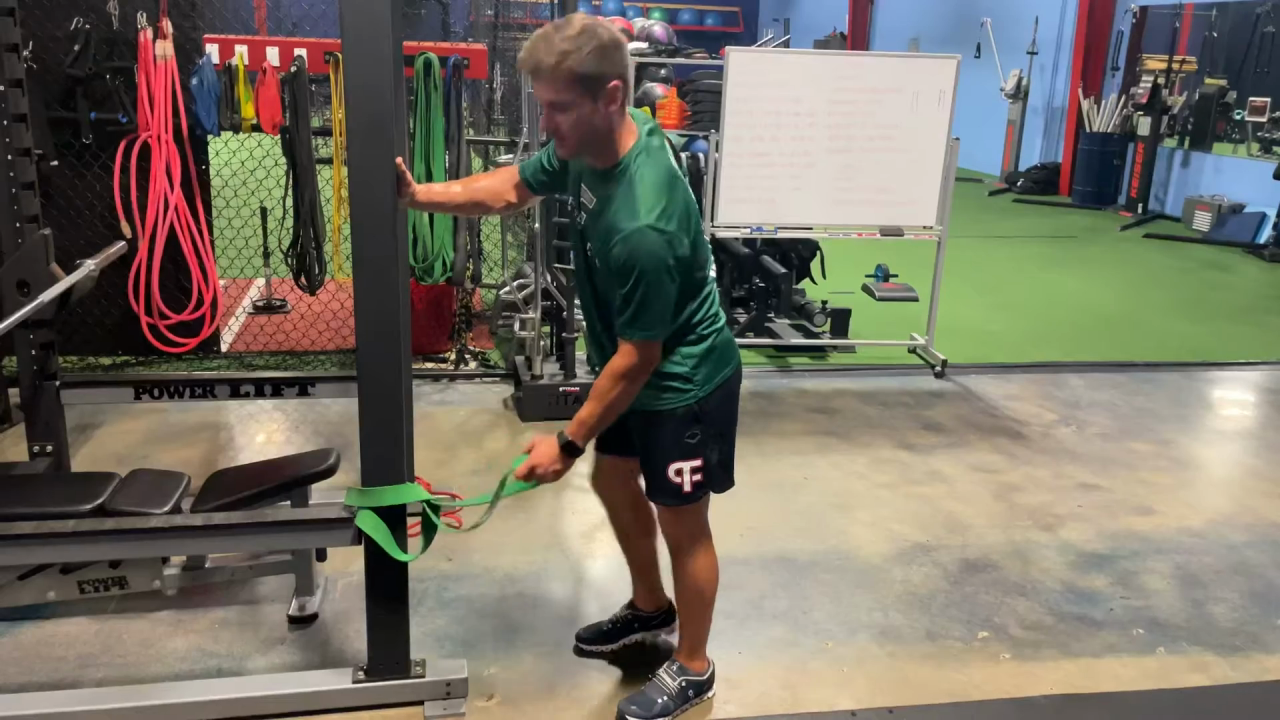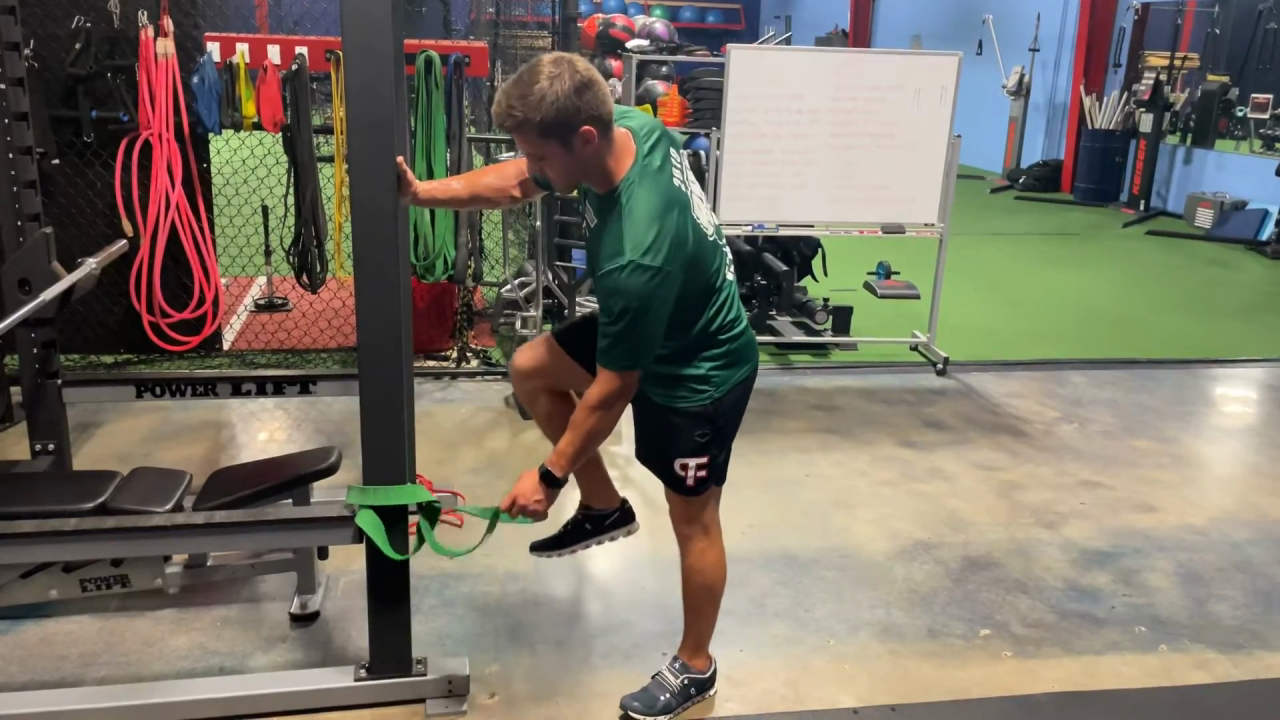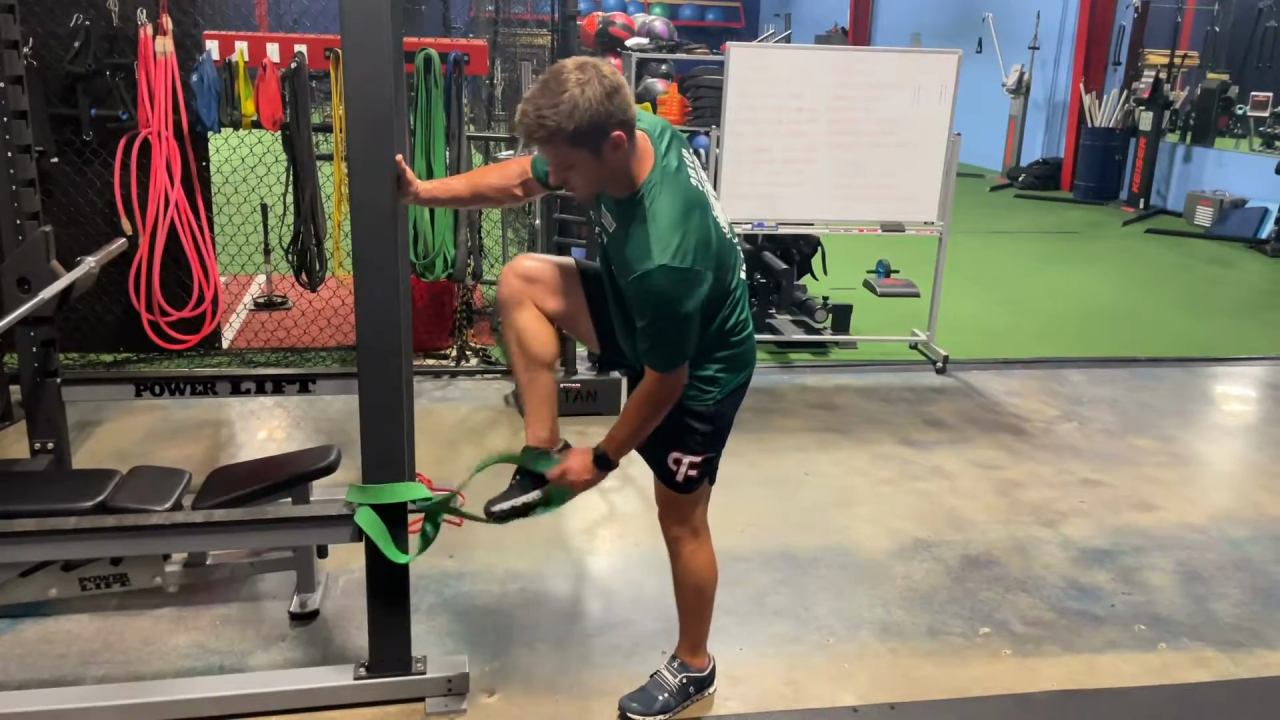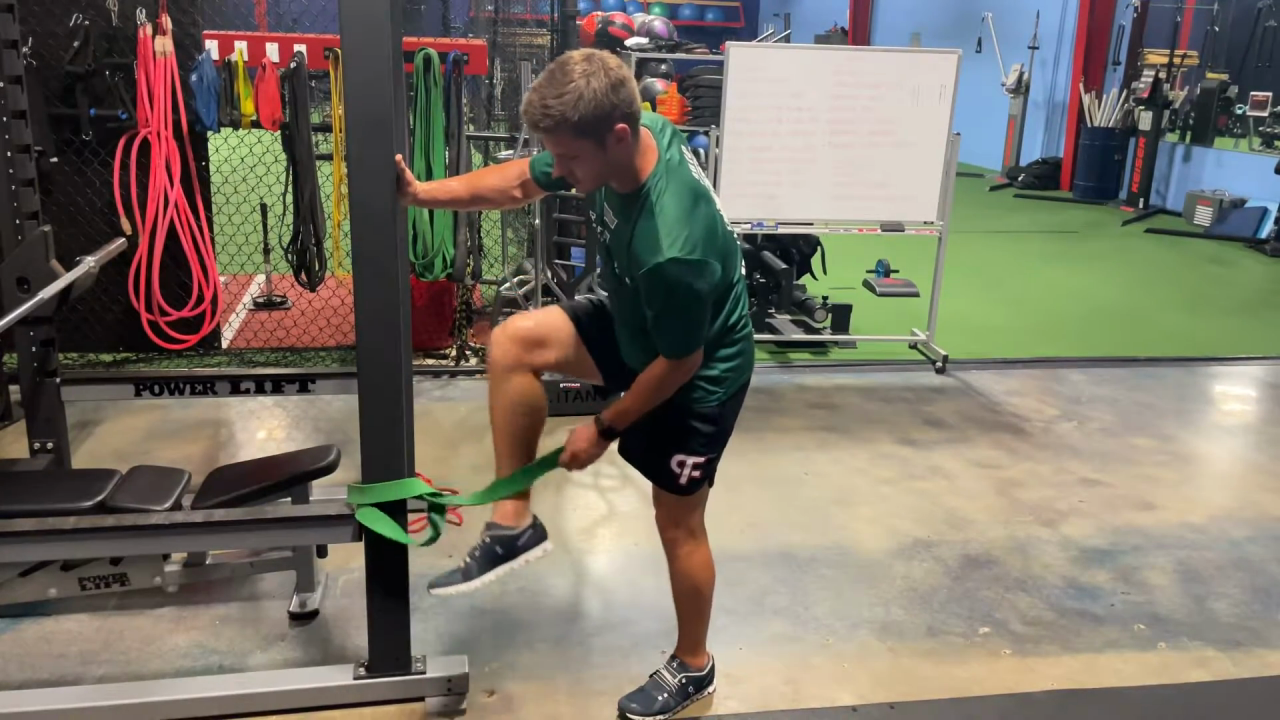
dt=0.7s
person 1, frame 1
left shoulder: (643, 226)
right shoulder: (590, 143)
left elbow: (637, 358)
right elbow: (511, 188)
left wrist: (570, 443)
right wrist: (419, 194)
left hip: (684, 379)
right hip: (640, 362)
left knee: (683, 524)
right knee: (617, 488)
right ankle: (650, 606)
person 1, frame 2
left shoulder: (635, 258)
right shoulder: (629, 127)
left elbow: (613, 389)
right elbow: (516, 184)
left wrist: (550, 476)
right wrist: (424, 192)
left hip: (700, 371)
right hip: (654, 331)
left knee: (692, 519)
right knee: (529, 369)
left ankle: (695, 666)
right ankle: (604, 507)
person 1, frame 3
left shoulder: (663, 259)
right shoulder: (634, 133)
left elbow: (663, 384)
right elbow: (520, 179)
left wrist: (601, 459)
right wrist: (424, 190)
left hip: (700, 372)
right hip: (645, 319)
left knee: (679, 519)
right knee: (522, 279)
left ankle: (693, 666)
right ankle: (545, 451)
person 1, frame 4
left shoulder: (673, 249)
right shoulder: (626, 138)
left elbow: (677, 363)
right elbow: (518, 183)
left wrist: (604, 429)
right wrist: (423, 192)
left hip: (698, 376)
right hip: (636, 326)
left knee: (677, 522)
right knee: (512, 342)
left ankle: (692, 666)
right ankle: (513, 524)
